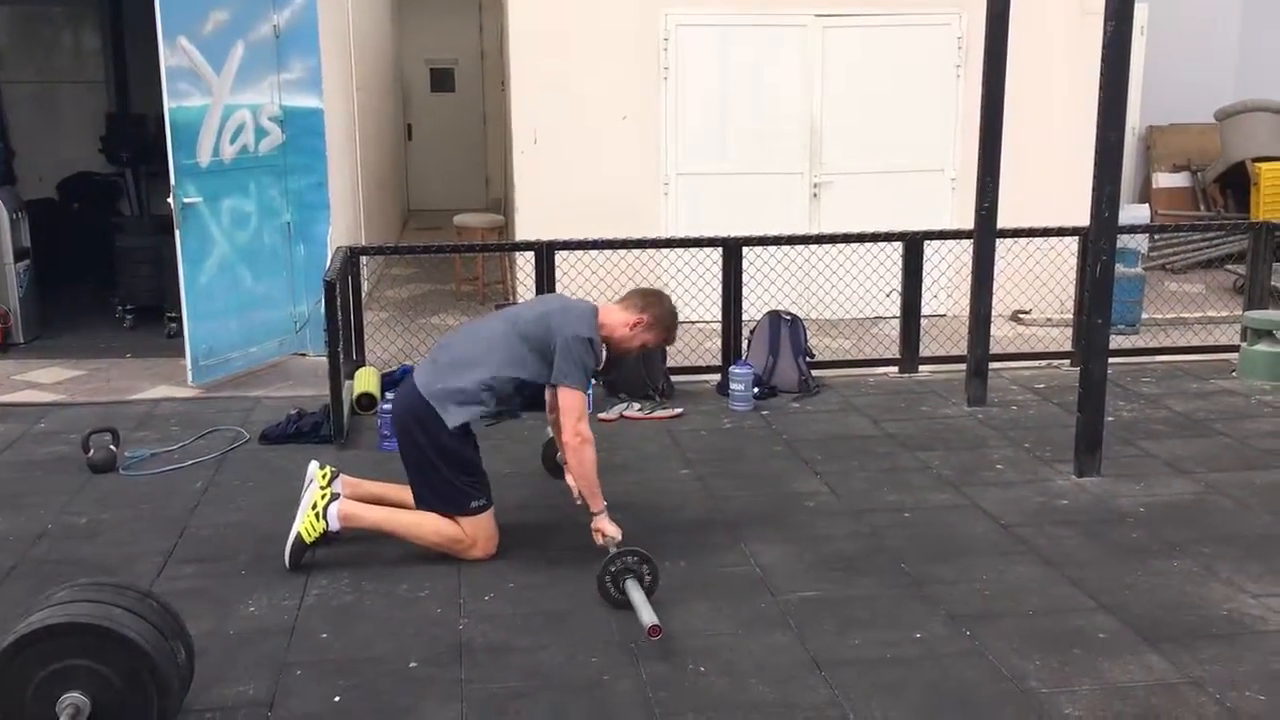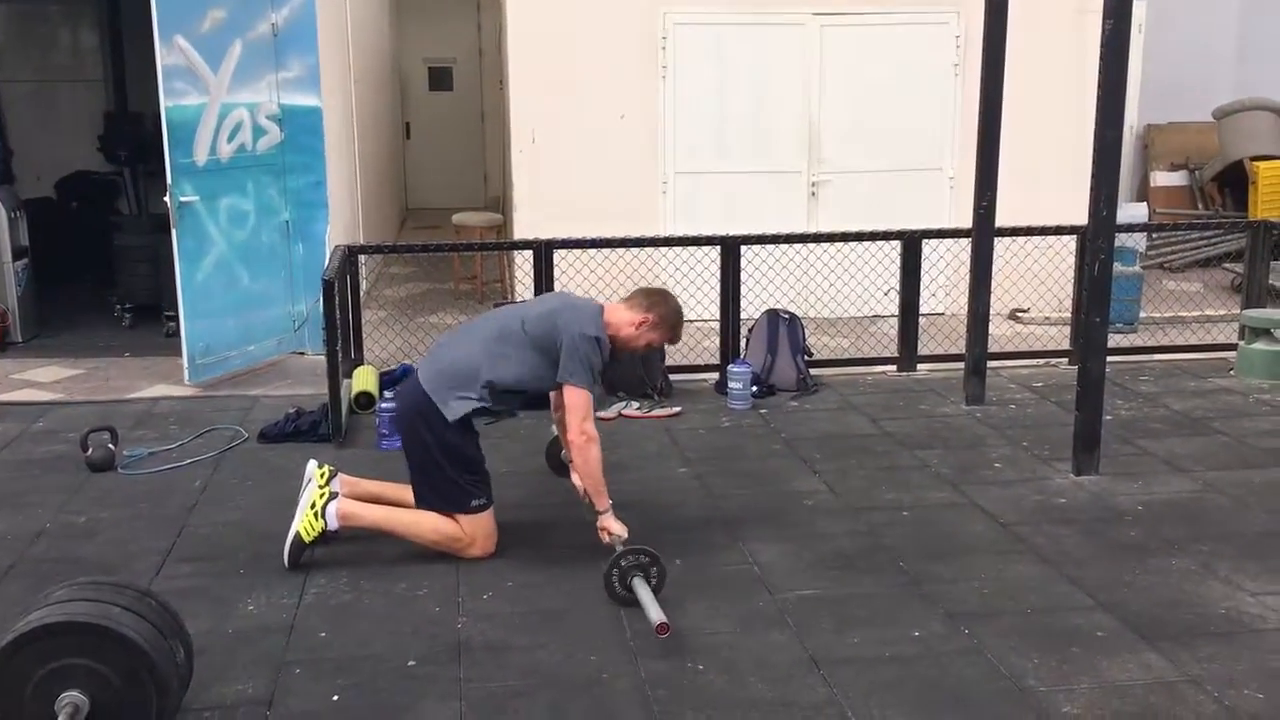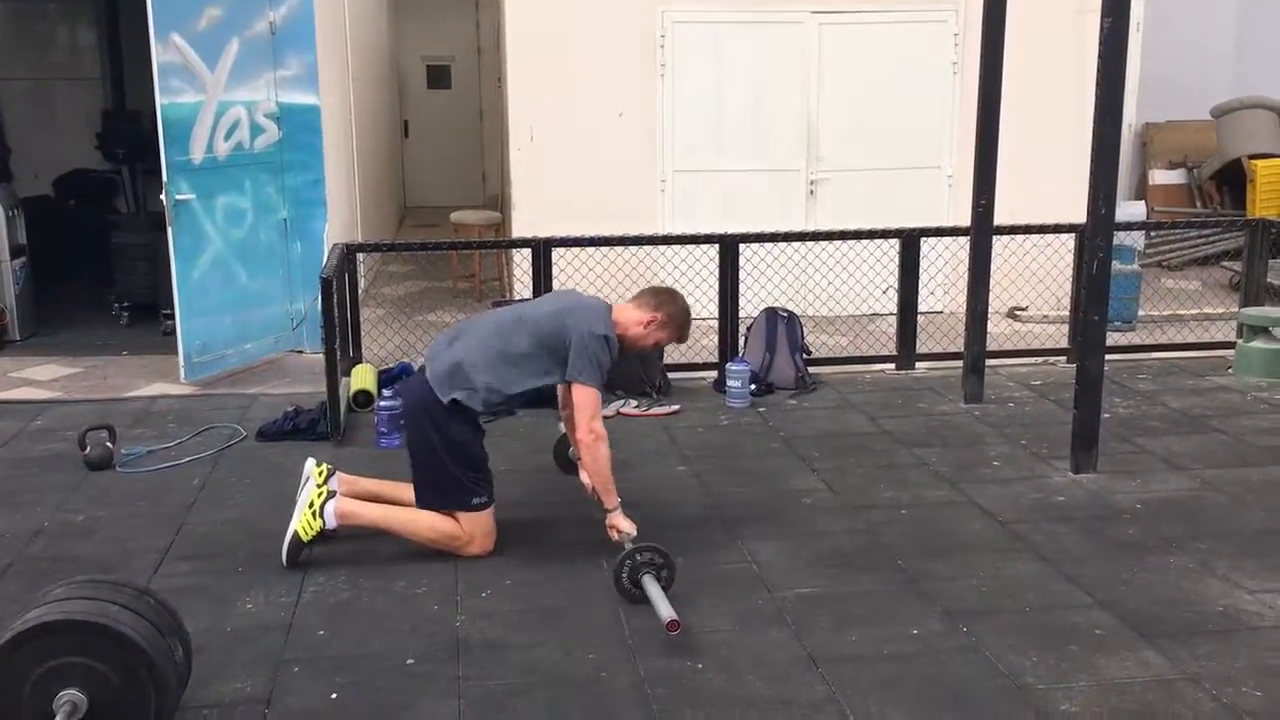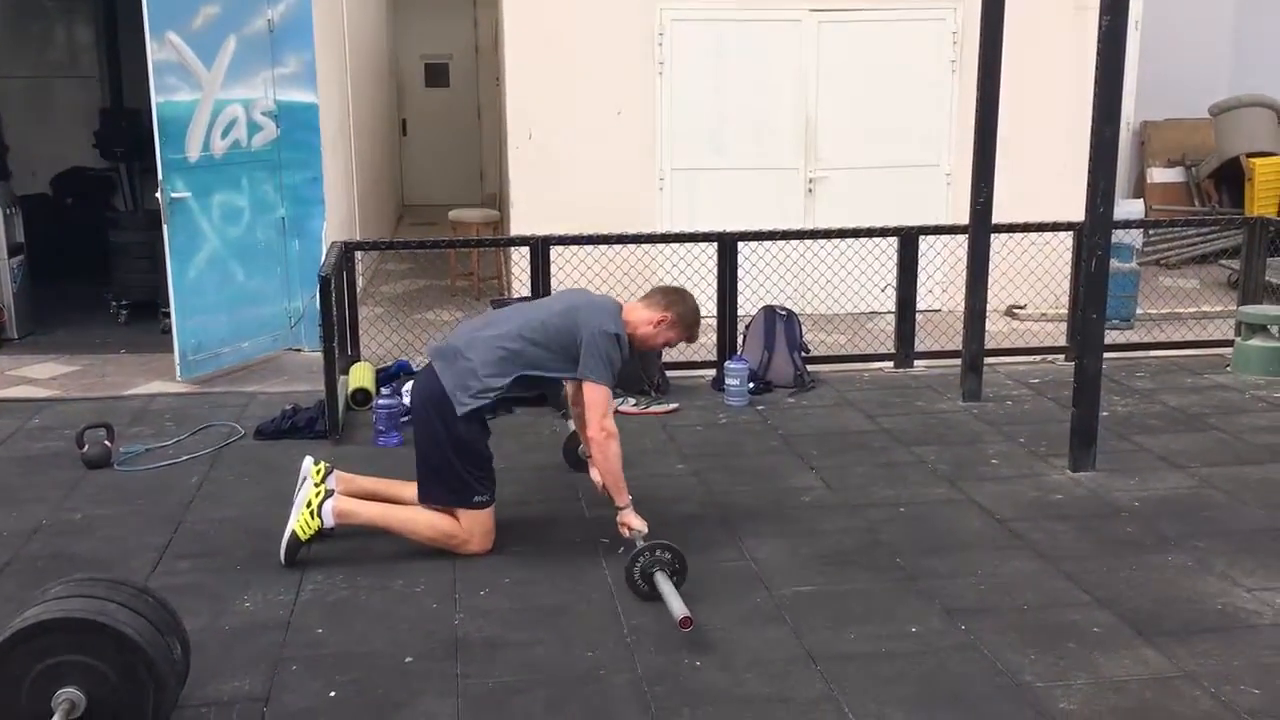
dt=0.1s
person 1, frame 1
left shoulder: (572, 315)
right shoulder: (580, 336)
left elbow: (556, 406)
right elbow: (576, 433)
left wrist: (569, 467)
right wrist: (599, 513)
left hip: (425, 396)
right hip: (436, 407)
left knee: (447, 504)
right knee: (477, 542)
left ankle: (335, 485)
right ankle: (337, 511)
person 1, frame 2
left shoulder: (579, 313)
right shoulder: (586, 335)
left elbow: (560, 398)
right elbow: (582, 432)
left wrist: (574, 463)
right wrist: (604, 510)
left hip: (431, 390)
right hip: (440, 403)
left knee: (447, 504)
right knee: (476, 540)
left ankle: (333, 484)
right ankle: (335, 510)
person 1, frame 3
left shoulder: (586, 312)
right shoulder: (595, 333)
left elbow: (568, 399)
right elbow: (590, 431)
left wrist: (582, 462)
right wrist: (613, 509)
left hip: (435, 387)
right hip: (446, 400)
left knee: (447, 502)
right knee: (474, 538)
left ankle: (332, 483)
right ankle: (334, 509)
person 1, frame 4
left shoulder: (596, 311)
right shoulder: (606, 332)
left elbow: (578, 395)
right elbow: (601, 428)
left wrist: (592, 460)
right wrist: (624, 505)
left hip: (445, 381)
right hip: (454, 396)
left knee: (443, 499)
right knee: (473, 535)
left ankle: (330, 480)
right ankle: (333, 508)
